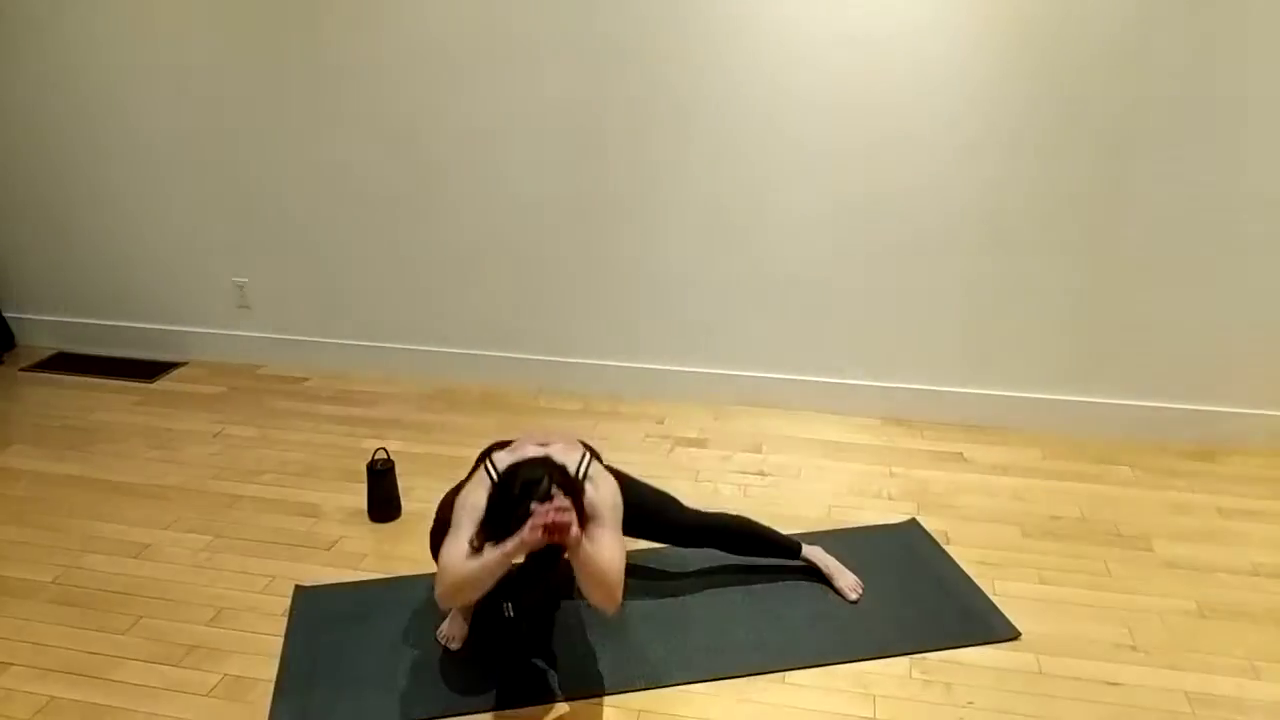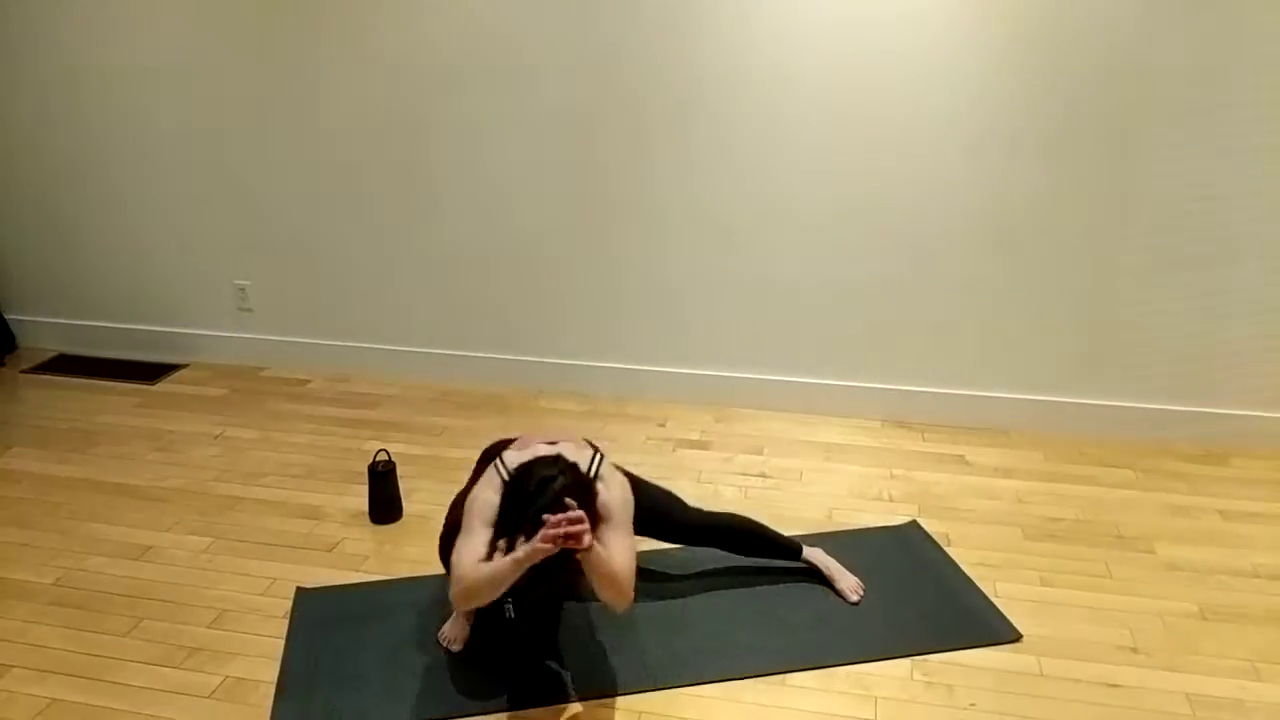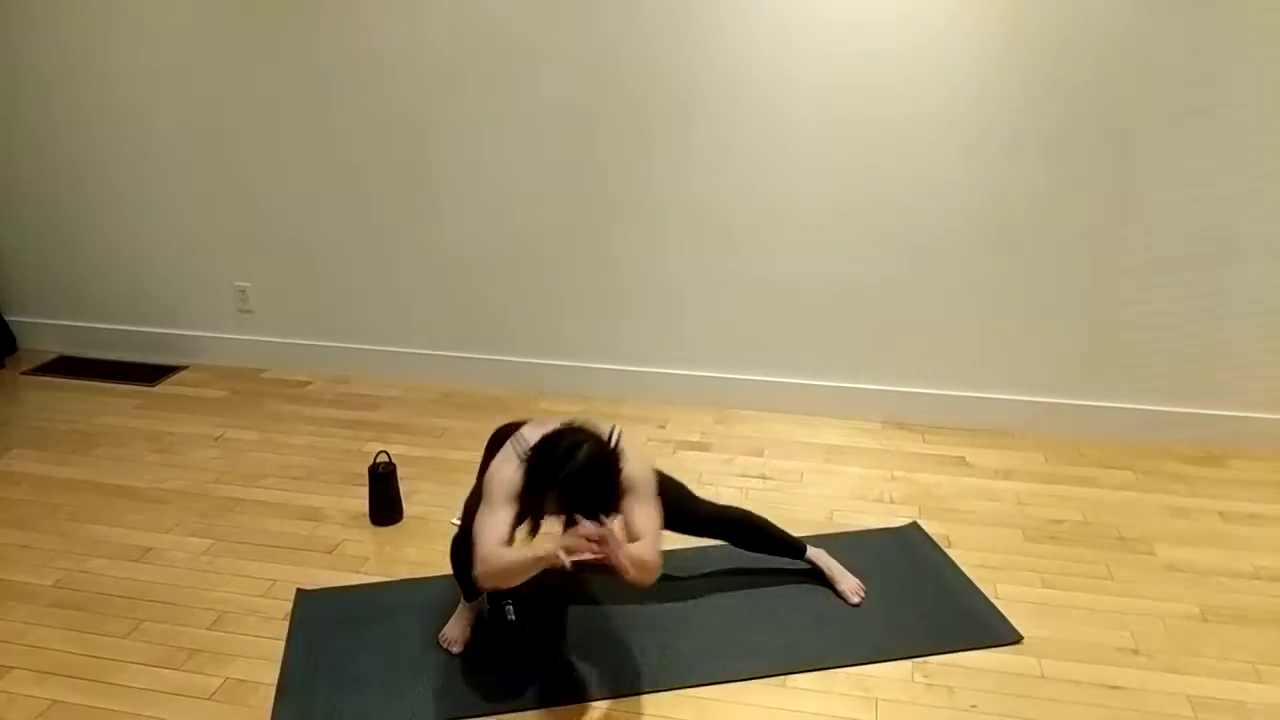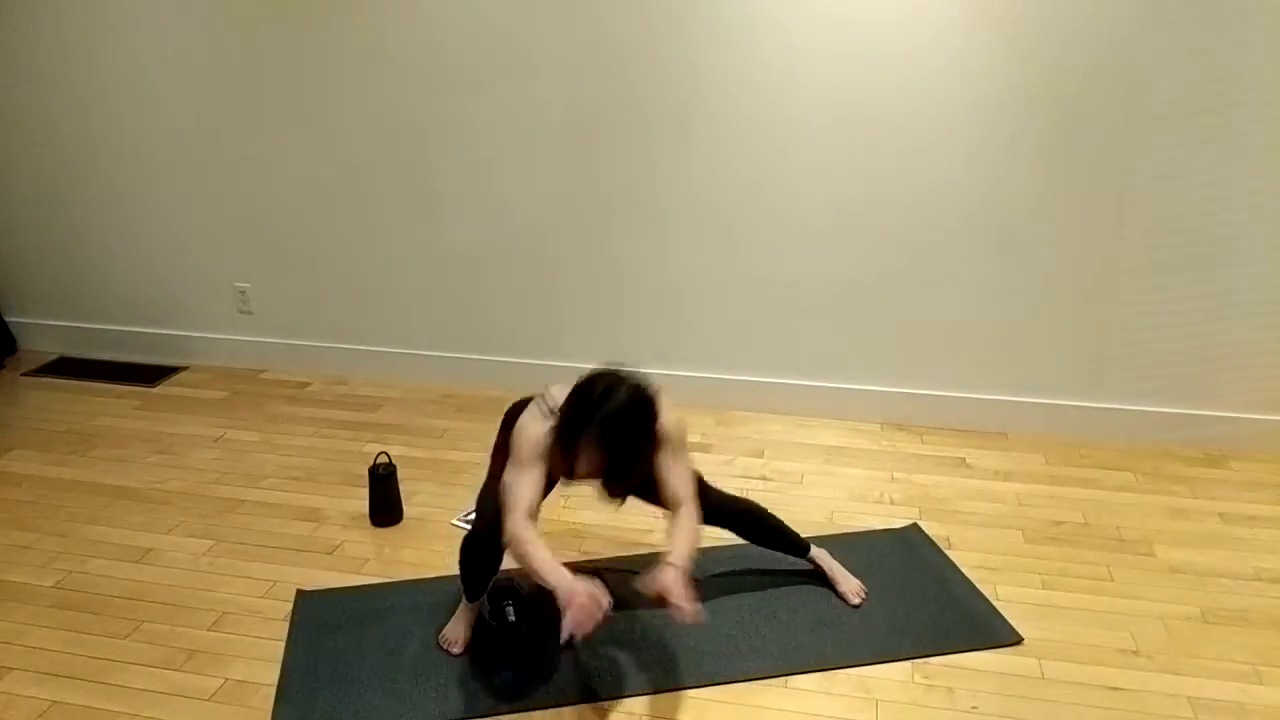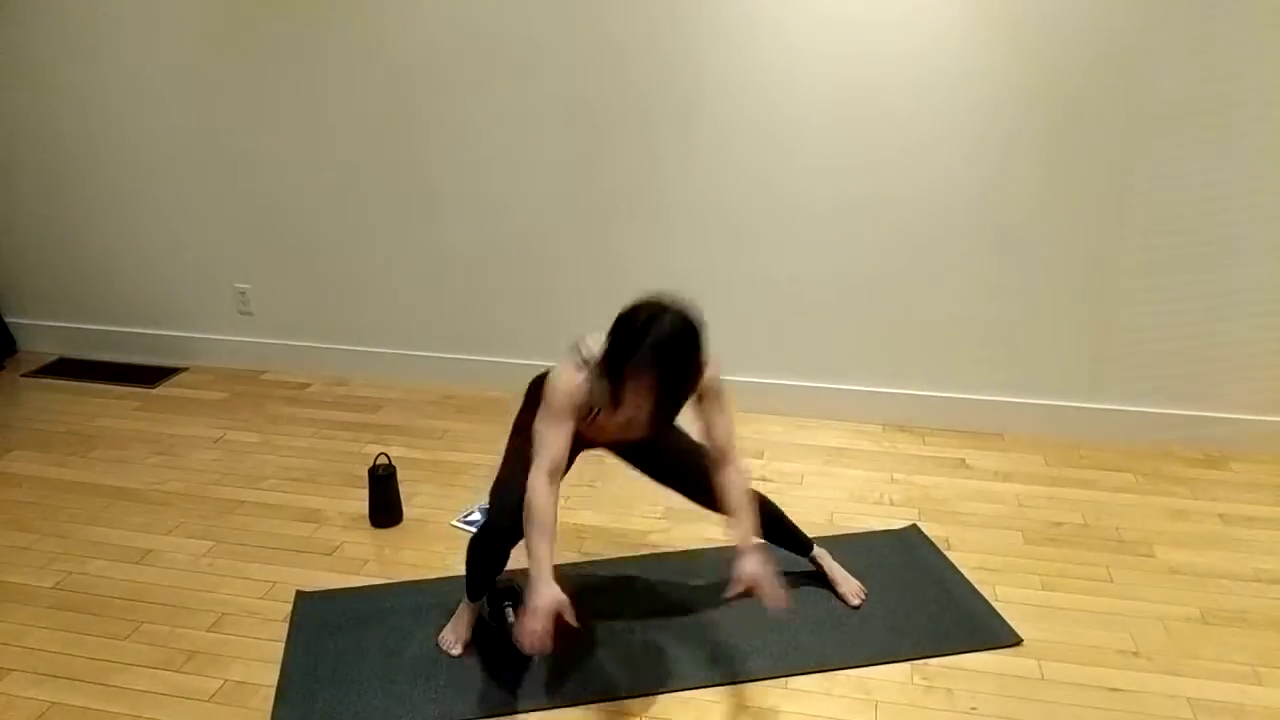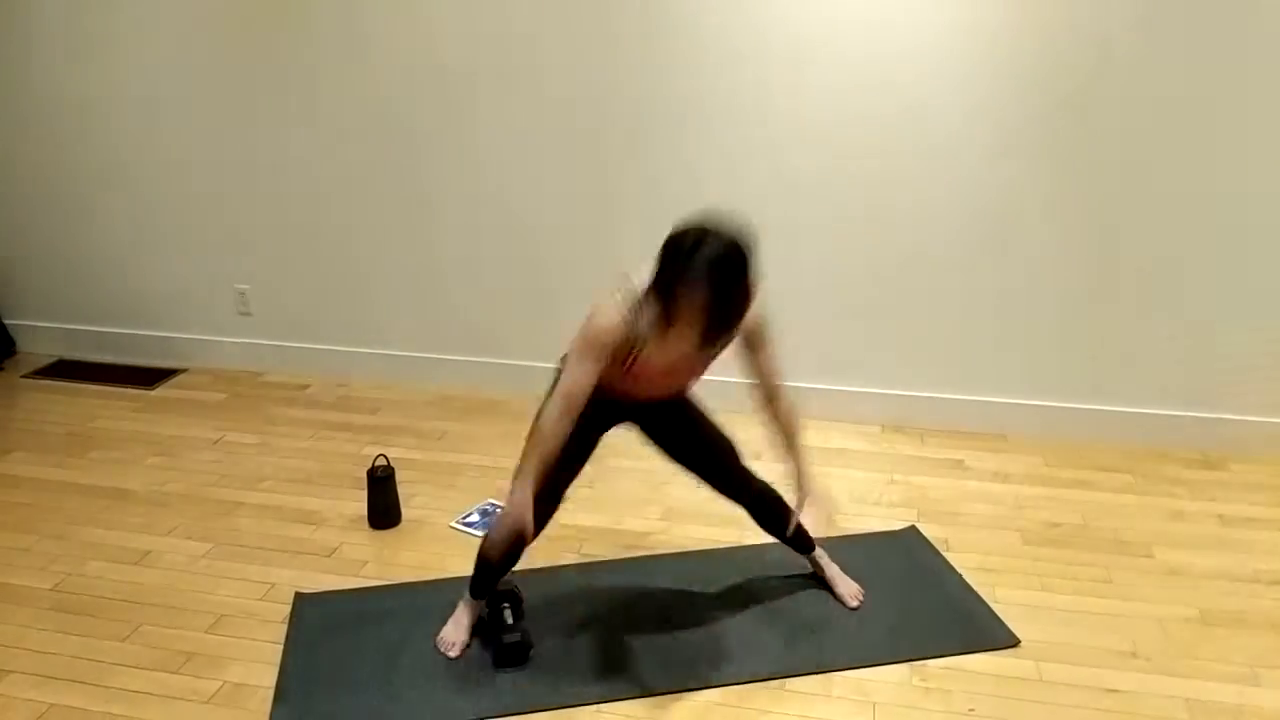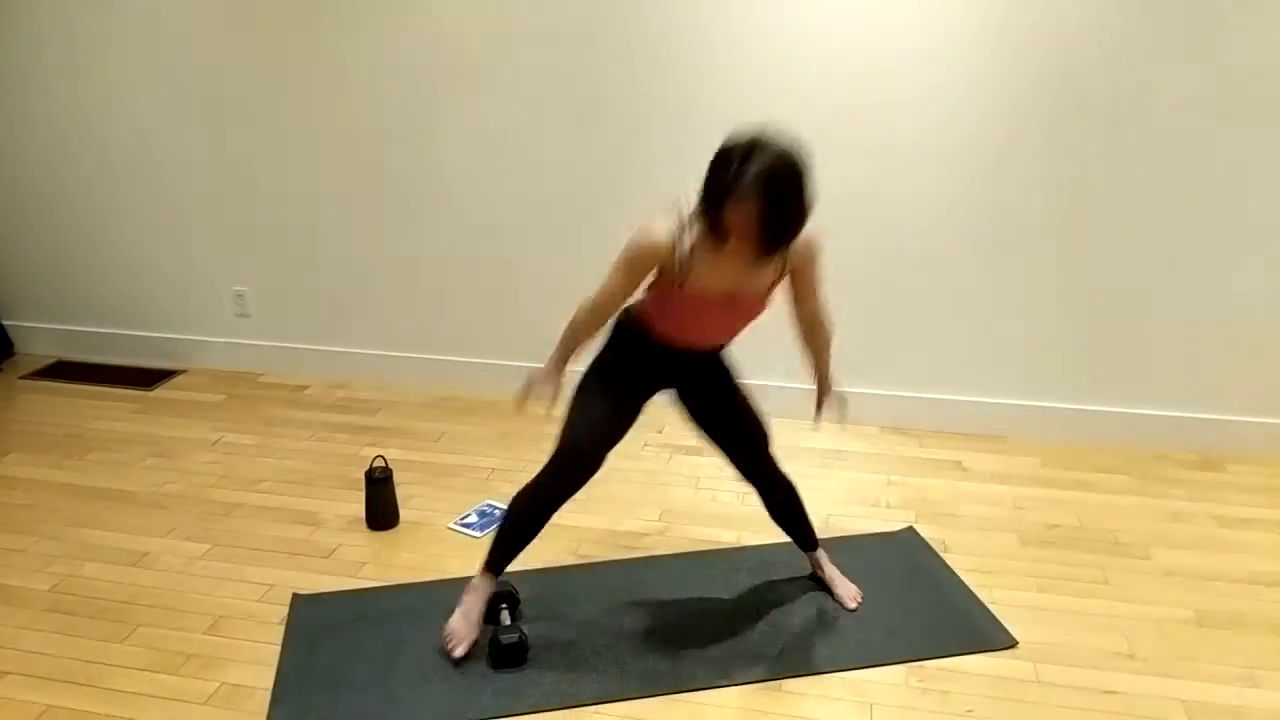
dt=0.1s
person 1, frame 1
left shoulder: (597, 491)
right shoulder: (483, 491)
left elbow: (610, 599)
right elbow: (446, 592)
left wrist: (577, 542)
right wrist: (513, 546)
left hip: (577, 474)
right hip: (509, 477)
left knee: (692, 525)
right knee: (445, 538)
left ankle: (812, 555)
right ankle: (467, 612)
person 1, frame 2
left shoulder: (607, 490)
right shoulder: (494, 488)
left elbow: (621, 596)
right elbow: (462, 592)
left wrist: (589, 546)
right wrist: (528, 551)
left hip: (584, 471)
right hip: (518, 480)
left knee: (696, 523)
right knee: (457, 543)
left ankle: (813, 556)
right ankle: (468, 616)
person 1, frame 3
left shoulder: (629, 466)
right shoulder: (511, 463)
left elbow: (649, 567)
right elbow: (484, 568)
left wrist: (616, 549)
right wrist: (552, 551)
left hip: (598, 469)
right hip: (525, 458)
left knee: (706, 514)
right knee: (469, 541)
left ankle: (814, 557)
right ankle: (470, 608)
person 1, frame 4
left shoulder: (660, 426)
right shoulder: (538, 426)
left elbow: (686, 510)
right elbow: (516, 527)
left wrist: (674, 570)
right wrist: (564, 584)
left hip: (623, 442)
right hip: (549, 433)
left knee: (713, 502)
right knee: (486, 531)
left ankle: (818, 557)
right ankle: (470, 605)
person 1, frame 5
left shoulder: (699, 377)
right shoulder: (570, 381)
left elbow: (728, 464)
right elbow: (542, 480)
left wrist: (749, 550)
right wrist: (541, 582)
left hip: (643, 435)
right hip: (563, 421)
left knee: (723, 496)
right knee: (501, 526)
left ankle: (816, 557)
right ankle: (471, 605)
person 1, frame 6
left shoulder: (744, 316)
right shoulder: (616, 320)
left elbow: (773, 393)
right elbow: (563, 406)
left wrist: (800, 466)
right wrist: (523, 489)
left hip: (665, 403)
right hip: (595, 397)
left knee: (739, 483)
right knee: (535, 508)
left ankle: (818, 560)
right ankle: (473, 604)
person 1, frame 7
left shoulder: (797, 250)
right shoulder: (665, 242)
left elbow: (811, 317)
right elbow: (601, 305)
left wrist: (823, 377)
right wrist: (554, 368)
left hip: (706, 365)
right hip: (638, 355)
left knee: (762, 468)
right knee: (565, 474)
left ankle: (818, 560)
right ankle: (480, 587)
